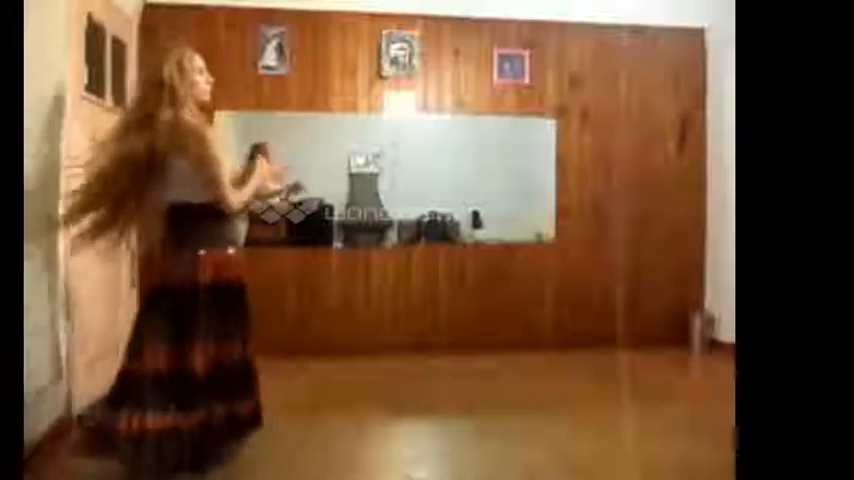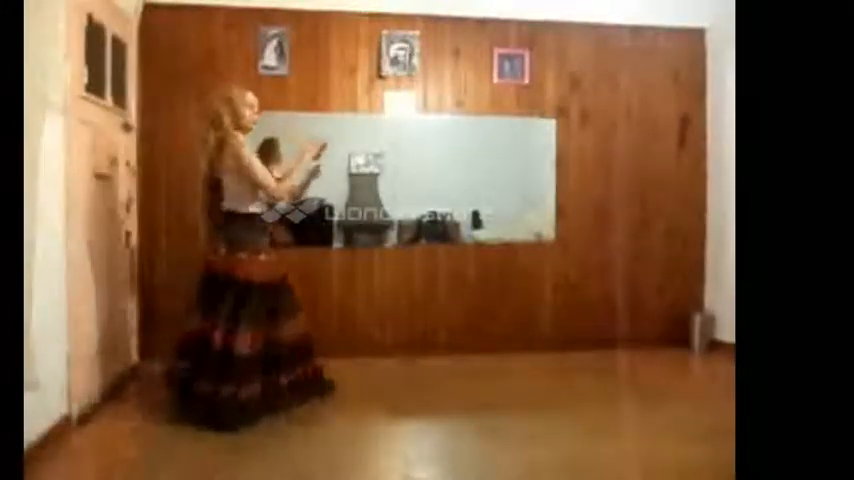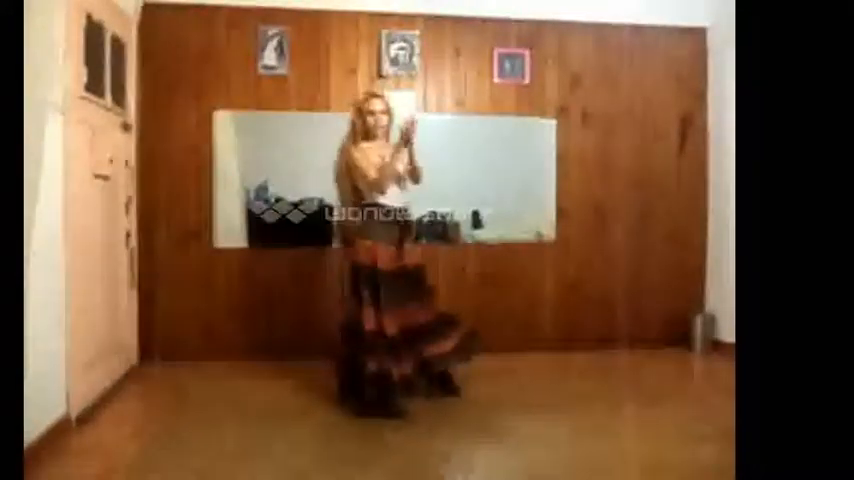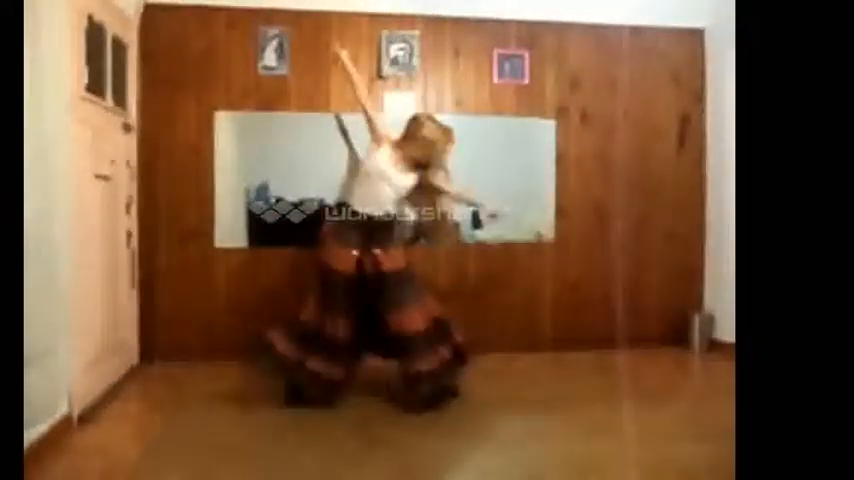
dt=1s
person 1, frame 1
left shoulder: (165, 128)
right shoulder: (193, 127)
right elbow: (229, 201)
right wrist: (260, 176)
left hip: (181, 244)
right hip: (211, 245)
left knee: (177, 342)
right knee: (210, 344)
left ankle: (167, 441)
right ankle: (197, 440)
person 1, frame 2
left shoulder: (230, 146)
right shoulder: (236, 145)
left elbow: (269, 190)
right elbow: (278, 193)
left wrist: (307, 166)
right wrist: (304, 160)
left hip: (239, 238)
right hip: (246, 241)
left knee: (248, 322)
right knee: (240, 325)
right ankle: (224, 403)
person 1, frame 3
left shoulder: (395, 147)
right shoulder: (355, 150)
left elbow: (416, 179)
right elbow: (378, 183)
left wrist: (410, 148)
right wrist: (397, 149)
left hip: (402, 226)
right hip: (375, 229)
left knee: (411, 297)
right knee: (380, 305)
left ankle: (422, 374)
right ankle: (378, 387)
person 1, frame 4
left shoulder: (418, 171)
right shoulder: (381, 143)
left elbow: (446, 189)
right elbow: (364, 99)
left wrist: (479, 204)
right wrist: (345, 60)
left hip: (383, 234)
right hip: (349, 226)
left knee: (403, 302)
right knee: (335, 300)
left ankle: (424, 380)
right ankle: (312, 382)
